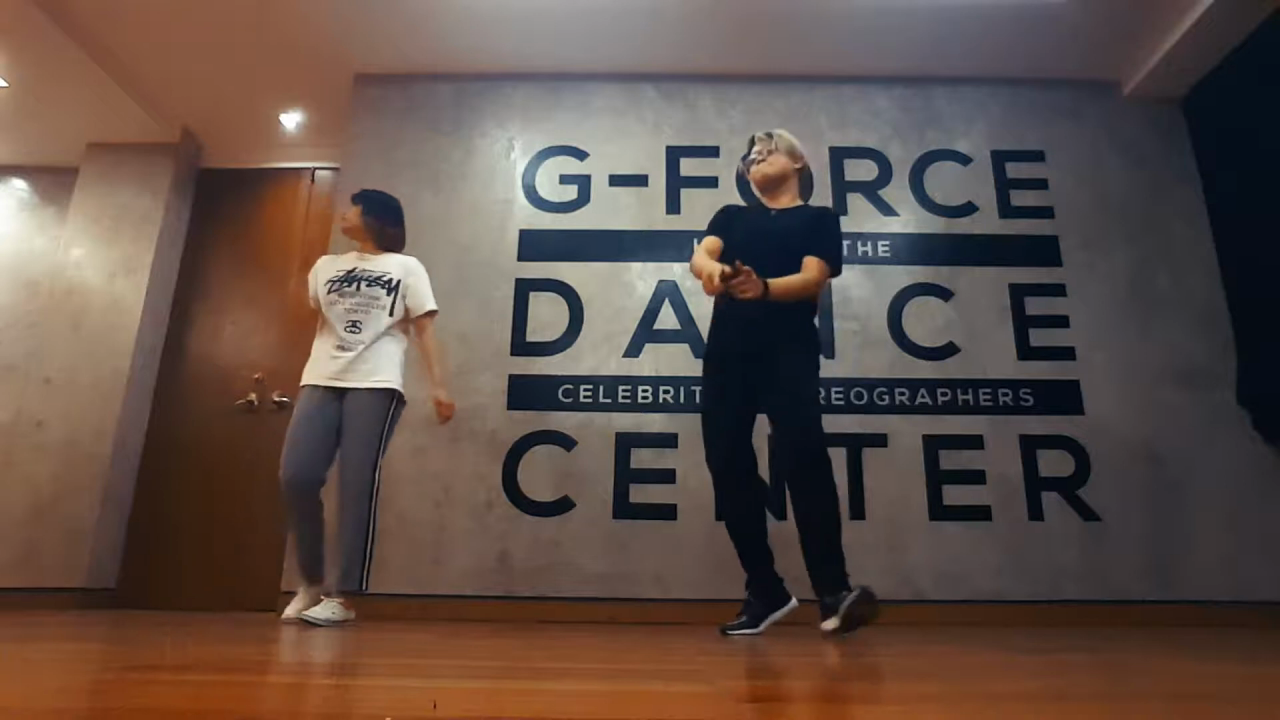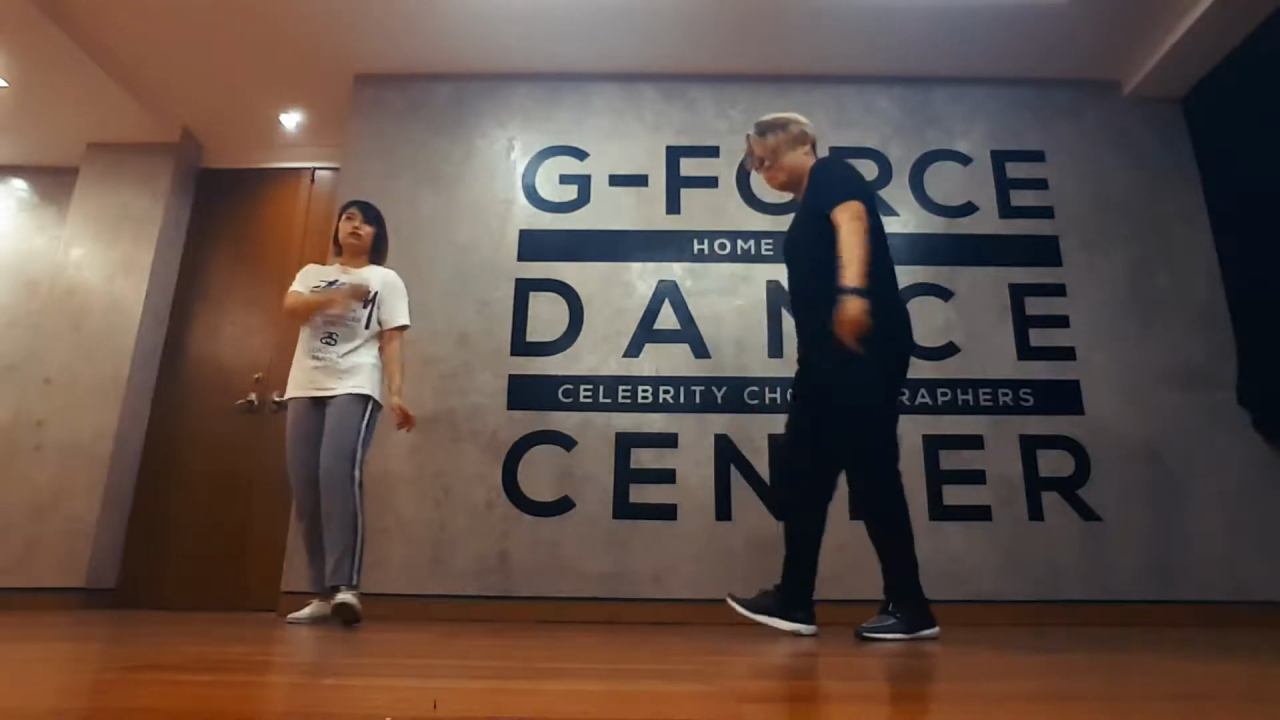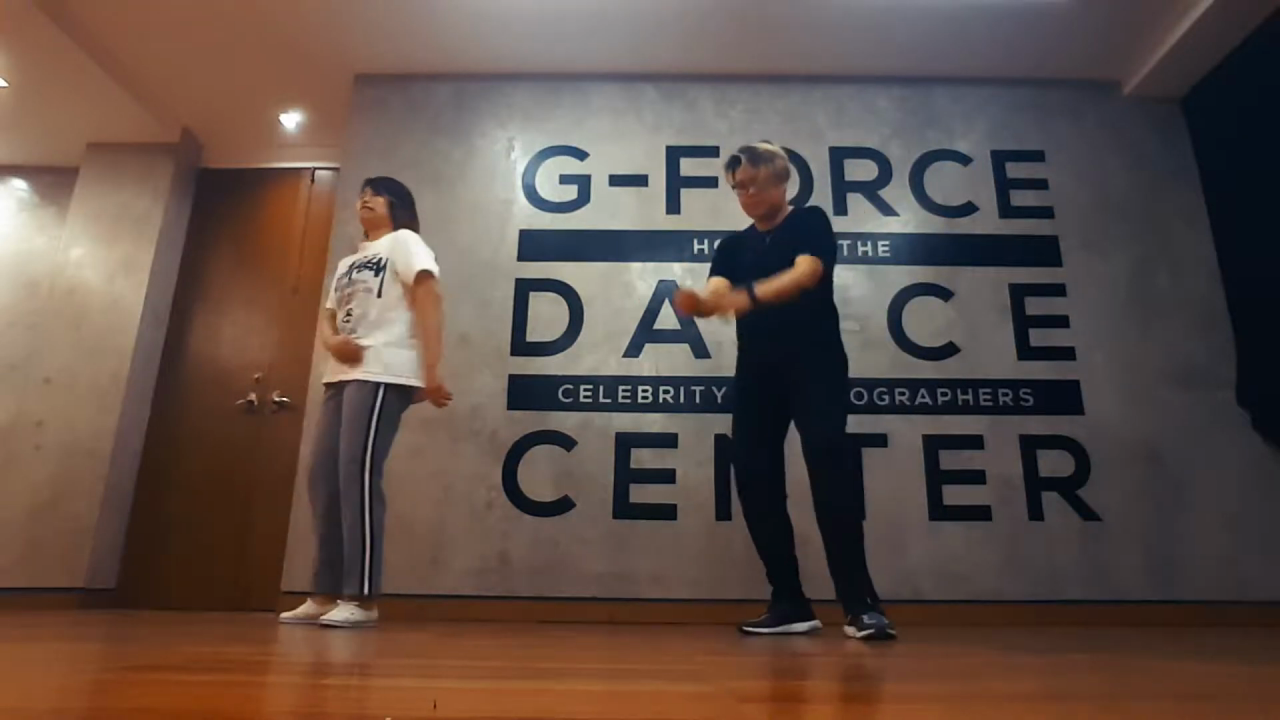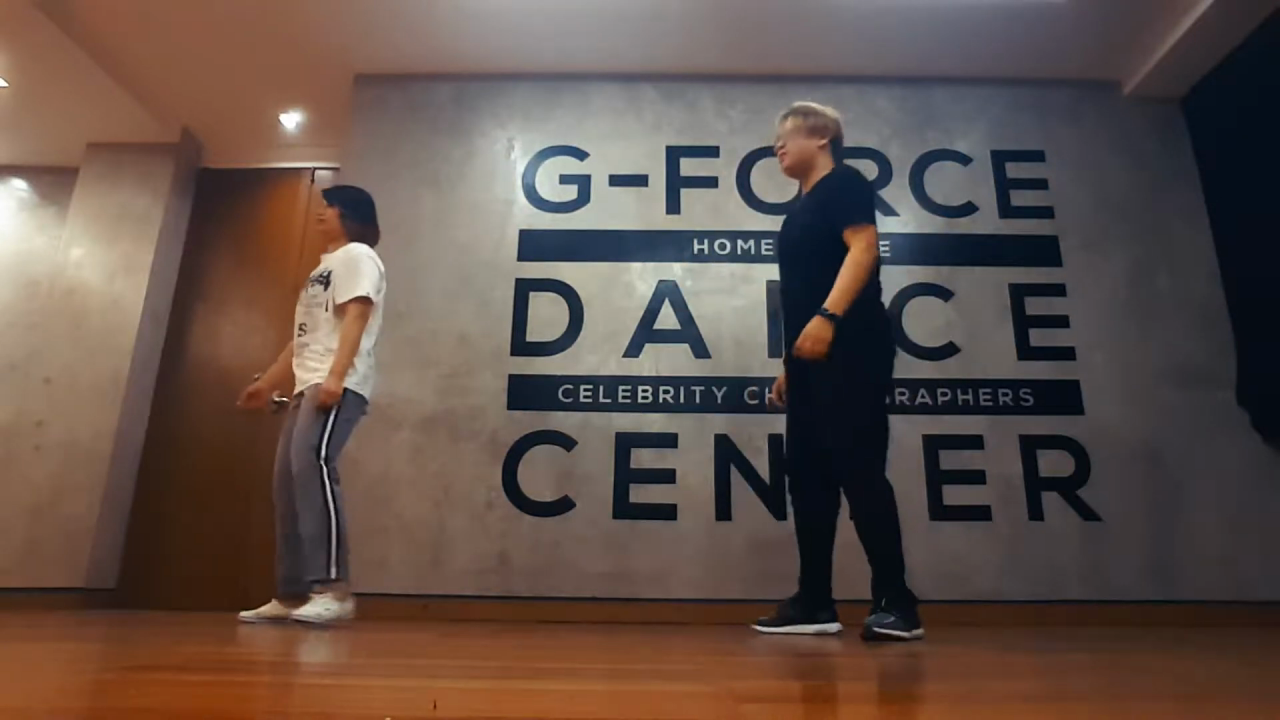
dt=1s
person 1, frame 1
left shoulder: (819, 219)
right shoulder: (731, 216)
left elbow: (814, 279)
right elbow: (700, 256)
left wrist: (764, 288)
right wrist: (712, 270)
left hip: (789, 347)
right hip: (728, 351)
left knee: (803, 446)
right knee: (728, 462)
left ankle: (832, 587)
right ankle: (764, 590)
person 1, frame 2
left shoulder: (833, 176)
right shoulder: (802, 221)
left elbow: (852, 224)
left wrist: (853, 291)
left hip: (865, 344)
right hip: (823, 354)
left knee: (867, 465)
right knee: (802, 469)
left ankle: (909, 606)
right ankle: (794, 598)
person 1, frame 3
left shoulder: (810, 222)
right shoulder: (736, 246)
left elbow: (806, 273)
right elbow: (715, 295)
left wrist: (750, 295)
right wrist: (693, 301)
left hip: (815, 366)
right hip: (756, 374)
left knee: (829, 469)
right knee: (755, 482)
left ankle: (860, 601)
right ankle: (790, 602)
person 1, frame 4
left shoulder: (845, 183)
right shoulder: (797, 212)
left elbow: (862, 249)
left wrist: (828, 316)
right wrist: (789, 366)
left hip: (851, 350)
right hip: (810, 358)
left knee: (858, 470)
right knee: (807, 477)
left ankle: (895, 602)
right ankle: (815, 602)
person 2, frame 1
left shoulder: (406, 267)
right shoulder: (327, 265)
left elbow: (424, 328)
left wrist: (437, 384)
left hip: (376, 384)
right hip: (320, 380)
left knee: (358, 485)
right knee: (296, 477)
left ankle: (343, 596)
right ankle: (312, 582)
person 2, frame 2
left shoulder: (386, 280)
right shoulder: (313, 273)
left elbow: (391, 341)
right elbow: (292, 307)
left wrist: (395, 393)
right wrist: (335, 297)
left hip: (354, 389)
right hip: (305, 389)
left knee: (339, 476)
right knee: (306, 490)
left ankle: (345, 588)
right ankle: (325, 593)
person 2, frame 3
left shoulder: (403, 242)
right shoulder: (346, 263)
left elbow: (428, 297)
right elbow: (329, 319)
left wrist: (432, 366)
right wrist: (331, 340)
left hip: (382, 374)
right hip: (343, 374)
left knee: (357, 473)
right knee: (323, 480)
left ankle: (361, 598)
right ankle: (326, 594)
person 2, frame 4
left shoulder: (357, 256)
right shoulder: (325, 266)
left elbow: (356, 318)
left wrist: (336, 376)
right wrist: (267, 382)
left hip: (339, 384)
right hip: (308, 384)
left knee: (312, 463)
right knee: (286, 482)
left ankle: (332, 587)
right ankle: (291, 595)
